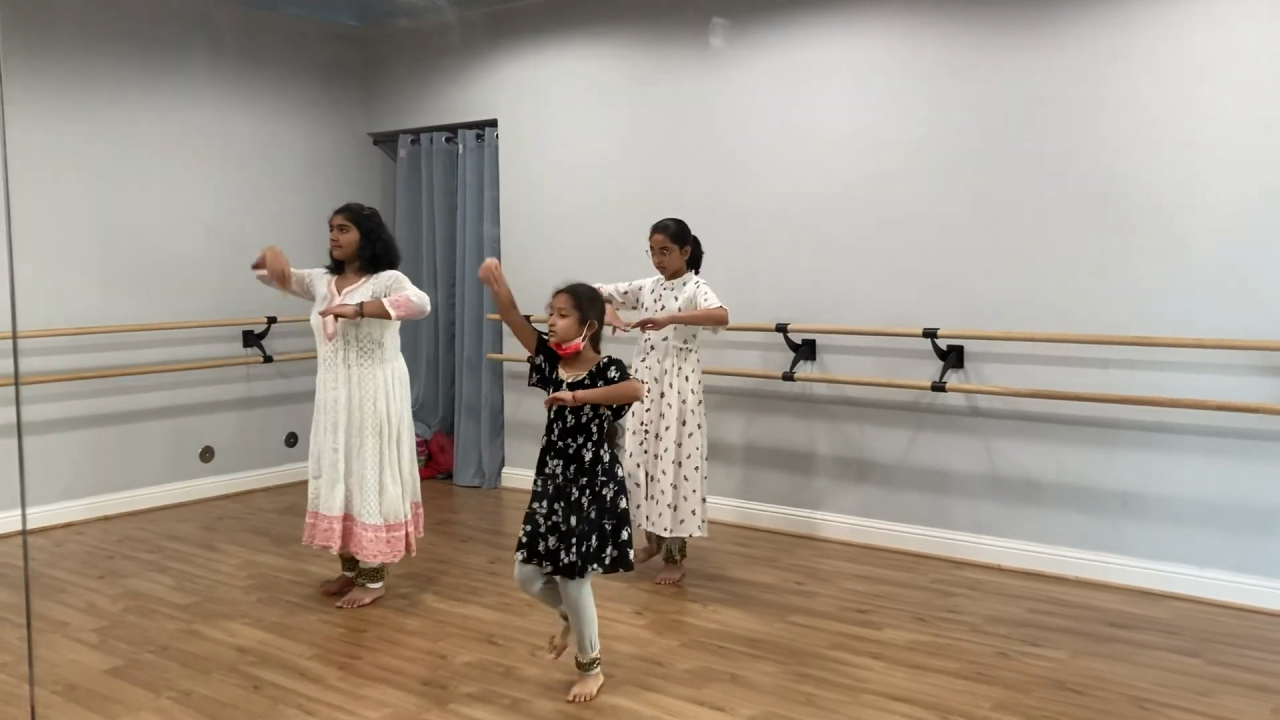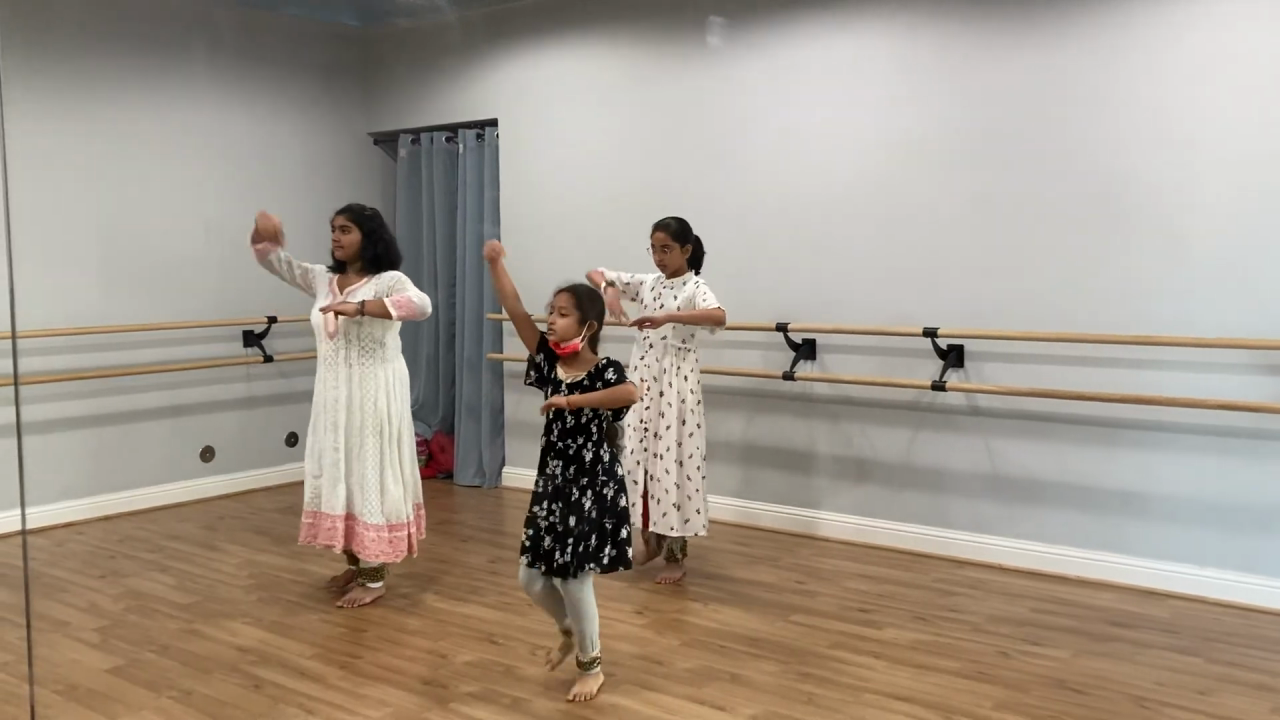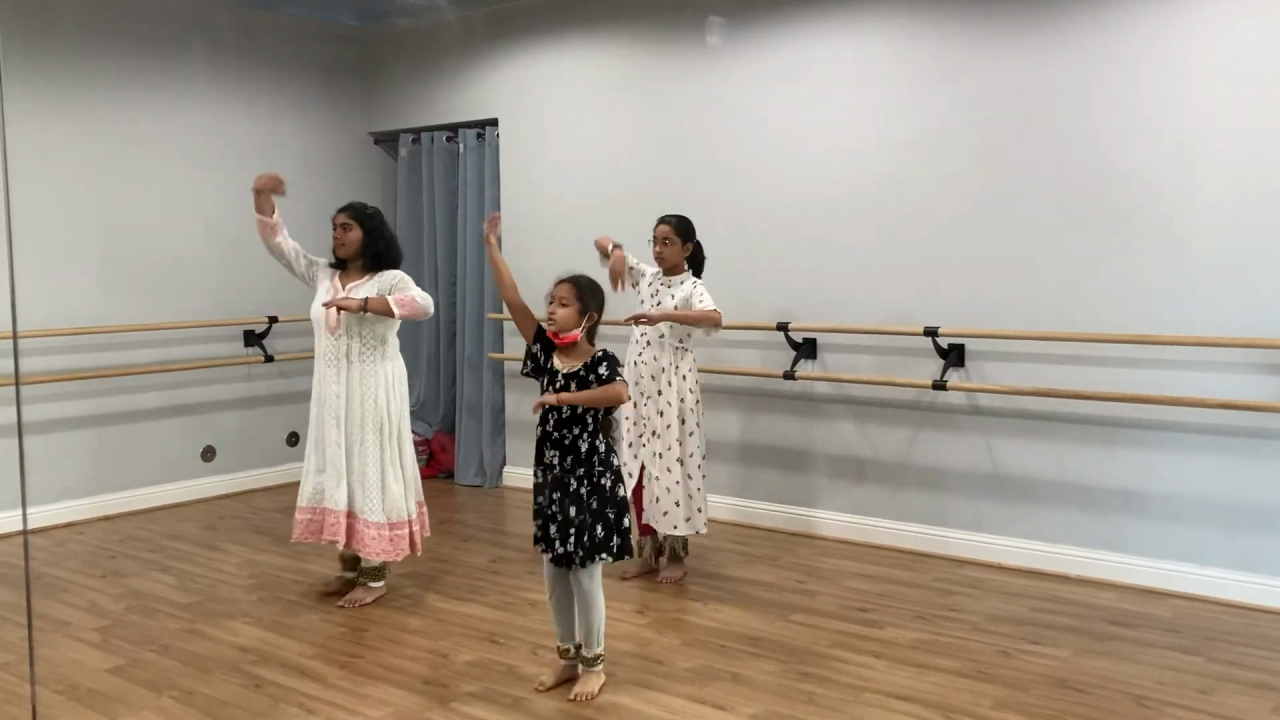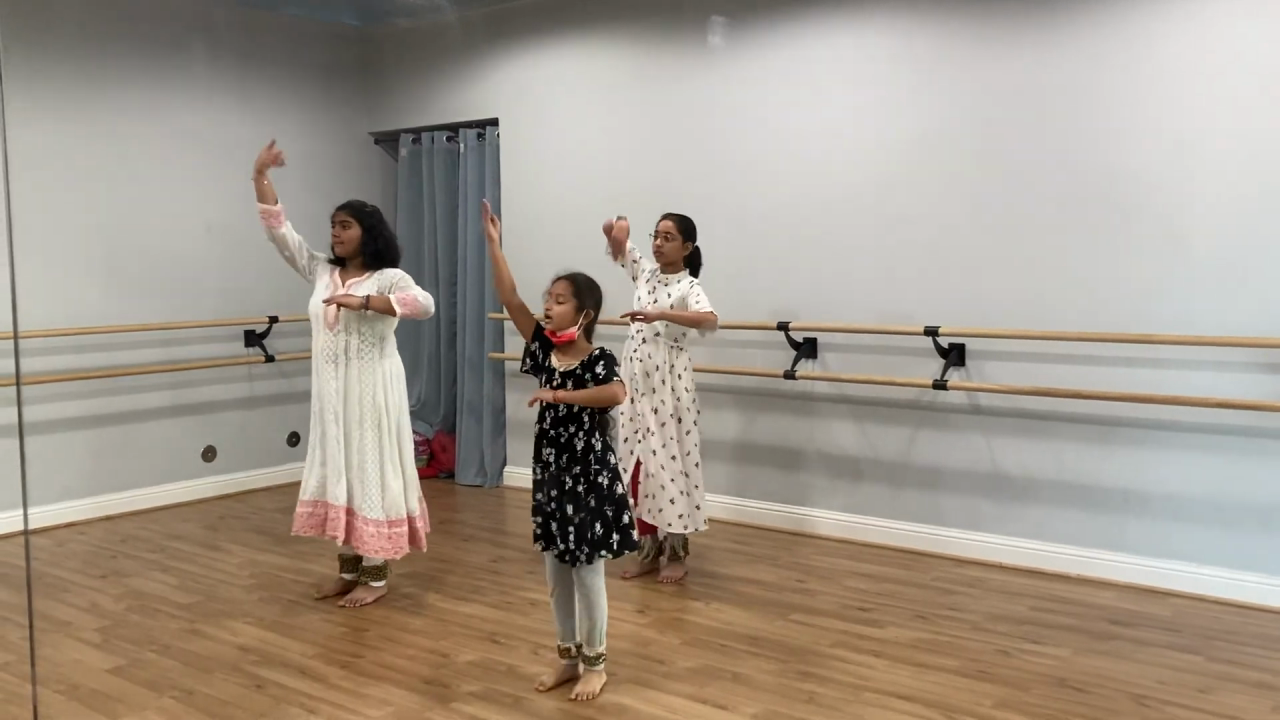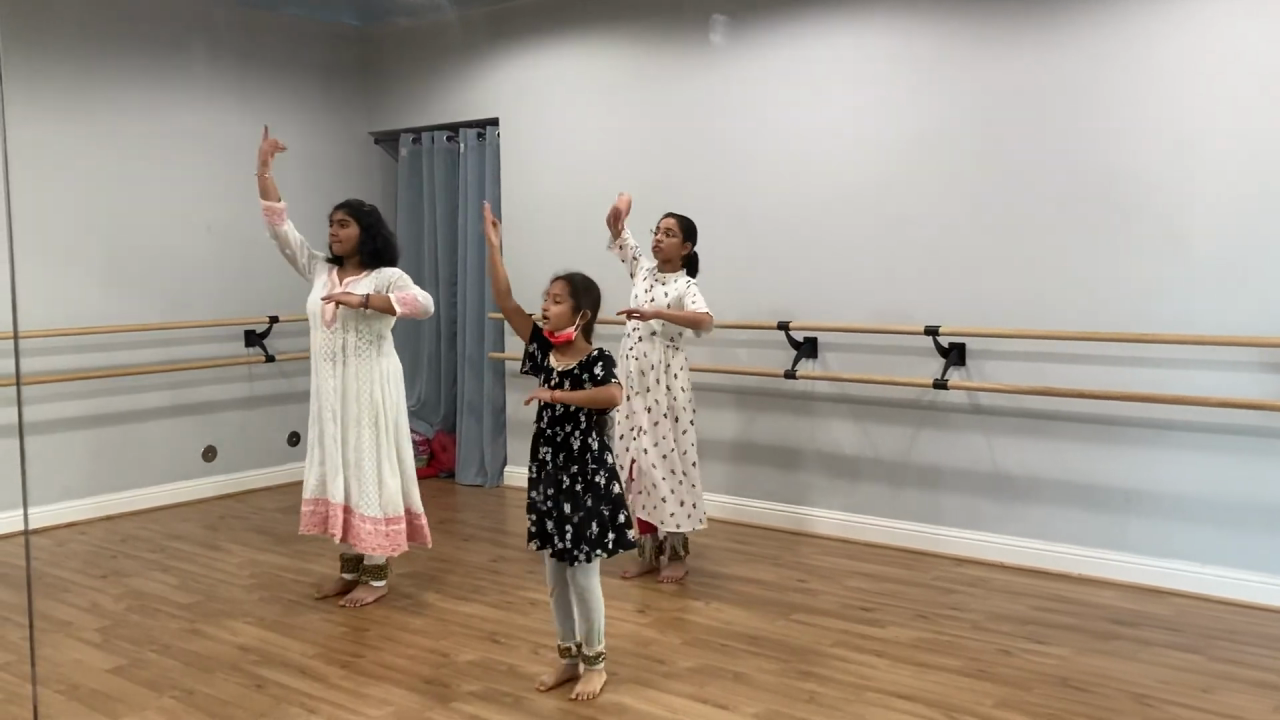
dt=0.1s
person 1, frame 1
left shoulder: (607, 369)
right shoulder: (548, 360)
left elbow: (635, 390)
right elbow: (513, 318)
left wrist: (576, 396)
right wrist: (494, 281)
left hip: (593, 488)
right hip: (551, 484)
left knee: (574, 583)
right knee: (529, 577)
left ankle: (590, 668)
right ankle: (570, 615)
person 1, frame 2
left shoulder: (605, 370)
right shoulder: (548, 360)
left elbow: (630, 394)
right elbow: (517, 314)
left wrist: (571, 402)
right wrist: (496, 266)
left hip: (593, 488)
right hip: (553, 484)
left knee: (575, 581)
right knee: (532, 579)
left ankle: (591, 667)
right ankle: (568, 629)
person 1, frame 3
left shoulder: (602, 362)
right shoulder: (543, 350)
left elbow: (621, 394)
right elbow: (513, 303)
left wrist: (562, 397)
right wrist: (493, 249)
left hip: (591, 478)
right hip: (551, 476)
left knee: (584, 577)
right knee: (554, 575)
left ankle: (593, 665)
right ankle: (568, 657)
person 1, frame 4
left shoulder: (599, 360)
right shoulder: (542, 347)
left elbow: (617, 394)
right elbow: (510, 300)
left wrist: (558, 396)
right wrist: (494, 244)
left hip: (589, 475)
right hip: (550, 474)
left knee: (587, 573)
right knee: (557, 572)
left ankle: (595, 664)
right ankle: (569, 658)
person 1, frame 5
left shoulder: (596, 360)
right shoulder: (541, 347)
left elbow: (614, 396)
right elbow: (504, 302)
left wrist: (556, 394)
right wrist: (493, 247)
left hip: (587, 475)
right hip: (548, 473)
left knee: (583, 572)
right knee: (556, 572)
left ankle: (594, 663)
right ankle: (570, 657)
person 2, frame 1
left shoulder: (387, 281)
right shoulder: (320, 282)
left elbow: (420, 303)
right elbow: (273, 274)
left wrist: (359, 308)
right wrist: (272, 260)
left hip: (375, 396)
right hip: (335, 397)
left knee: (371, 476)
right knee: (335, 475)
left ankle: (373, 577)
right ankle: (351, 567)
person 2, frame 2
left shoulder: (389, 281)
right shoulder: (321, 279)
left elbow: (421, 305)
right elbow: (271, 259)
left wrist: (360, 307)
right wrist: (264, 231)
left hip: (375, 395)
right hip: (334, 396)
left knee: (372, 475)
right knee: (335, 474)
left ankle: (373, 577)
right ankle: (355, 564)
person 2, frame 3
left shoulder: (390, 281)
right shoulder: (321, 275)
left elbow: (424, 306)
right elbow: (277, 242)
left wrist: (363, 305)
right wrist: (261, 197)
left hip: (374, 395)
right hip: (332, 397)
left knee: (372, 478)
right knee: (335, 477)
left ankle: (374, 578)
right ankle: (350, 567)
person 2, frame 4
left shoulder: (389, 278)
right shoulder: (320, 270)
left elbow: (424, 304)
right elbow: (279, 230)
left wrist: (363, 302)
right wrist: (261, 176)
left hip: (372, 392)
right hip: (331, 394)
left knee: (372, 474)
right knee: (336, 474)
left ankle: (376, 577)
right ankle: (349, 568)
person 2, frame 5
left shoulder: (387, 277)
right shoulder: (318, 270)
left elbow: (424, 304)
right elbow: (278, 226)
left wrist: (362, 301)
right wrist: (264, 166)
left hip: (370, 390)
right hip: (329, 391)
left knee: (371, 473)
right knee: (334, 474)
left ankle: (377, 577)
right ankle: (349, 570)
person 3, frame 1
left shoulder: (696, 287)
right shoulder: (646, 287)
left elbow: (722, 316)
right elbow: (596, 293)
left wrist: (670, 318)
right wrist: (609, 310)
left hip: (678, 385)
right hip: (645, 382)
left knee: (674, 463)
right knee: (640, 460)
left ankle: (675, 555)
right ankle: (652, 533)
person 3, frame 2
left shoulder: (695, 288)
right shoulder: (646, 283)
left elbow: (718, 317)
right elbow: (595, 274)
left wrist: (668, 317)
right wrist: (609, 290)
left hip: (676, 383)
right hip: (643, 381)
left knee: (673, 462)
right knee: (639, 459)
left ankle: (675, 555)
right ankle: (650, 535)
person 3, frame 3
left shoulder: (691, 287)
right shoulder: (646, 276)
left elbow: (714, 318)
right elbow: (604, 245)
left wrist: (664, 315)
right wrist: (615, 257)
left hip: (673, 385)
right hip: (638, 383)
left knee: (669, 463)
right knee: (638, 465)
left ankle: (675, 555)
right ankle: (648, 550)
person 3, frame 4
left shoulder: (688, 286)
right shoulder: (643, 271)
left elbow: (709, 320)
right elbow: (615, 239)
left wrist: (660, 314)
right wrist: (618, 230)
left hip: (668, 382)
right hip: (634, 381)
left knee: (667, 461)
right knee: (637, 463)
left ankle: (676, 554)
right ankle: (648, 550)
person 3, frame 5
left shoulder: (685, 286)
right shoulder: (641, 267)
left elbow: (705, 321)
right elbow: (615, 229)
left wrist: (657, 313)
right wrist: (620, 210)
left hip: (665, 381)
right hip: (632, 380)
left knee: (666, 461)
right knee: (636, 464)
left ankle: (676, 555)
right ankle: (649, 551)
